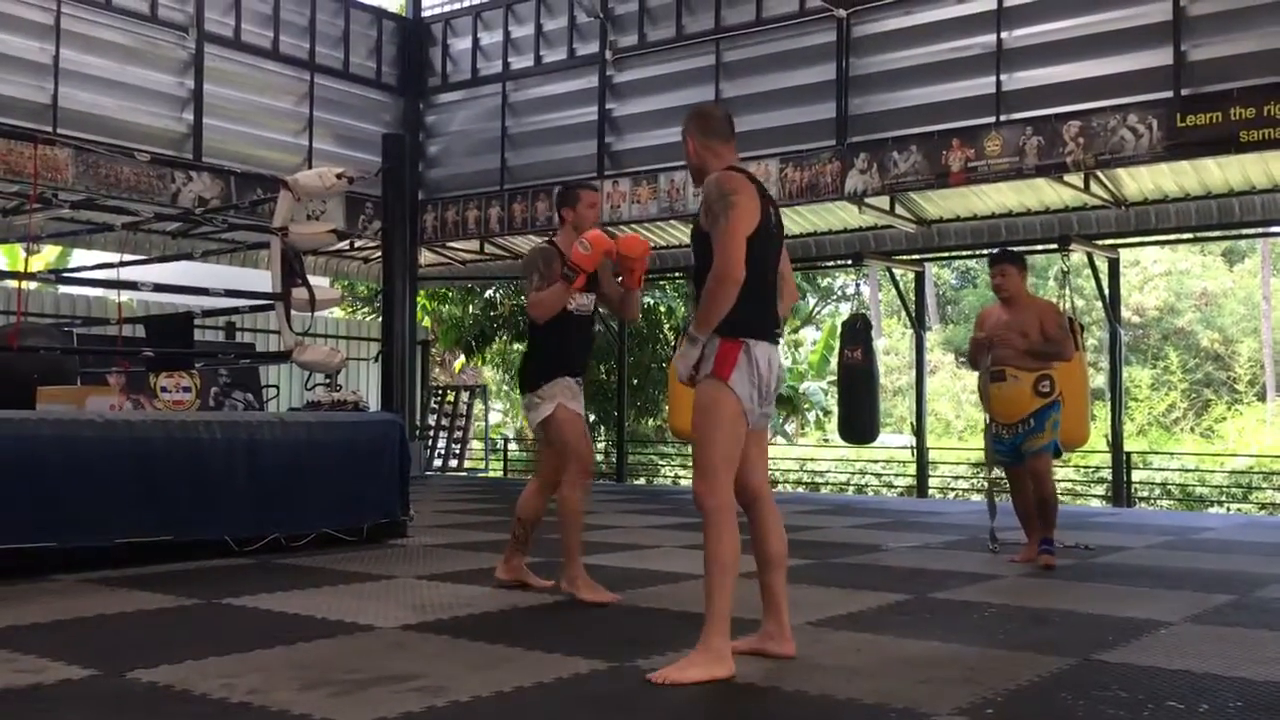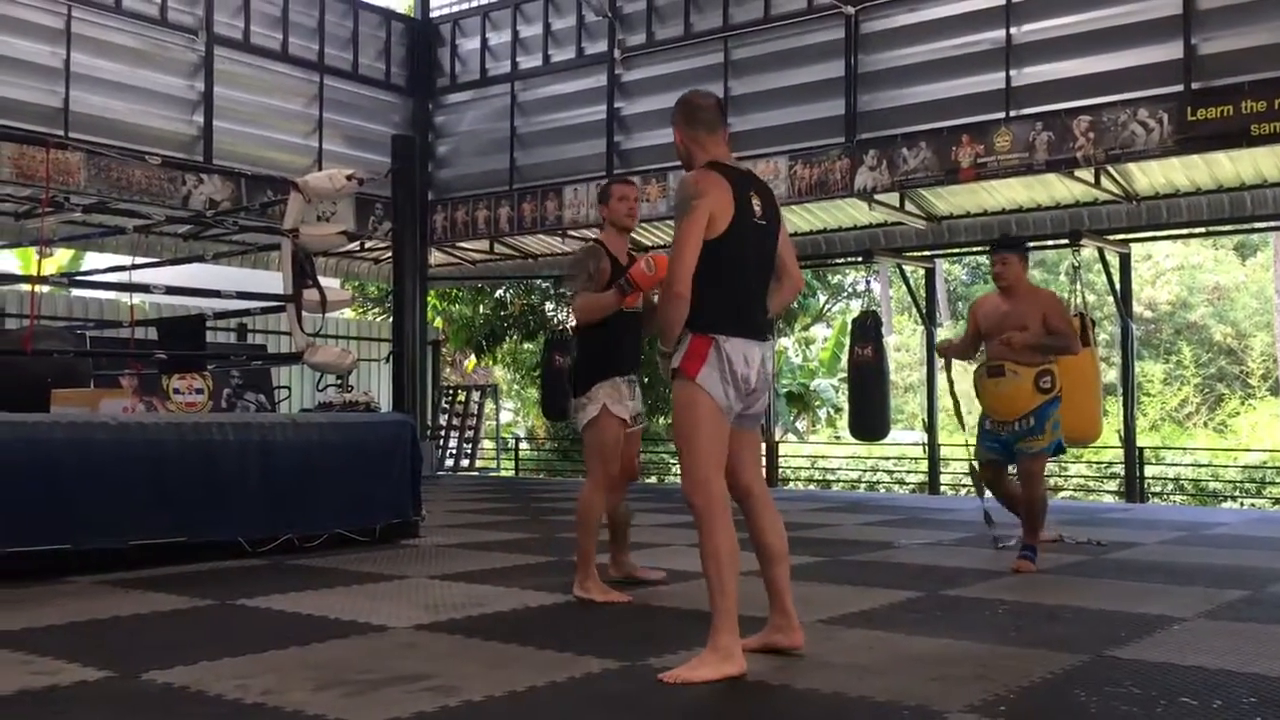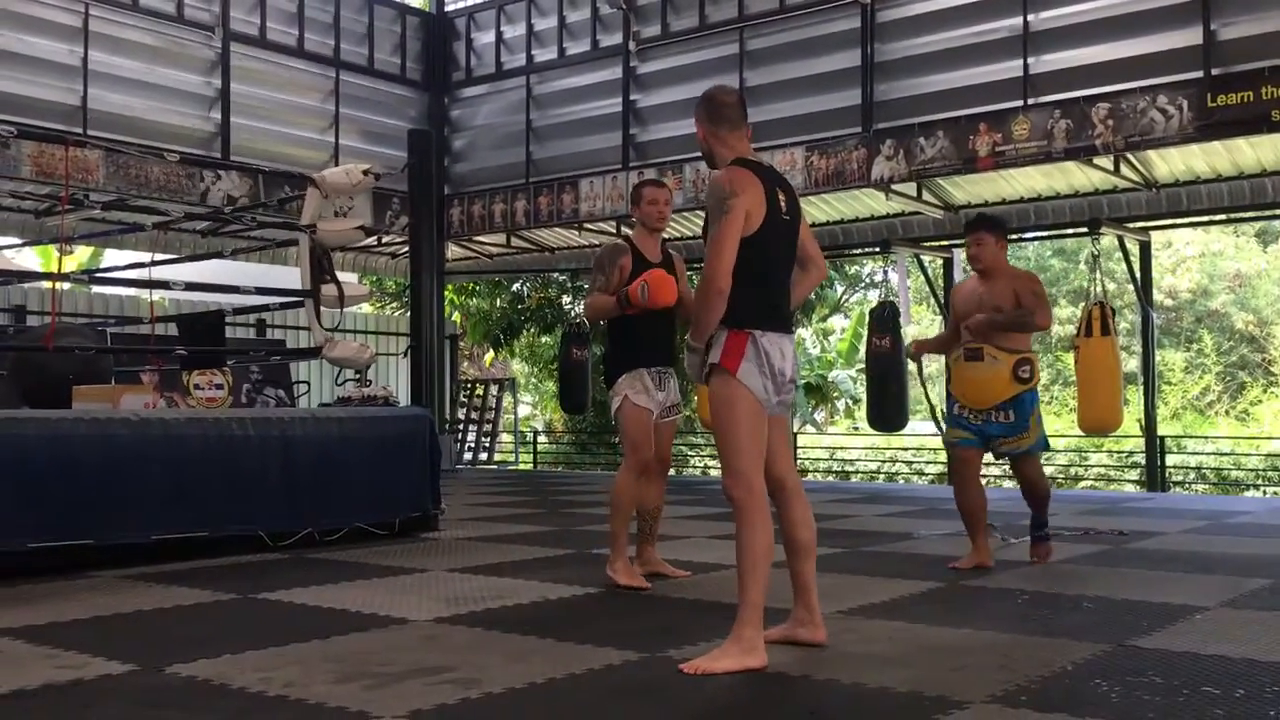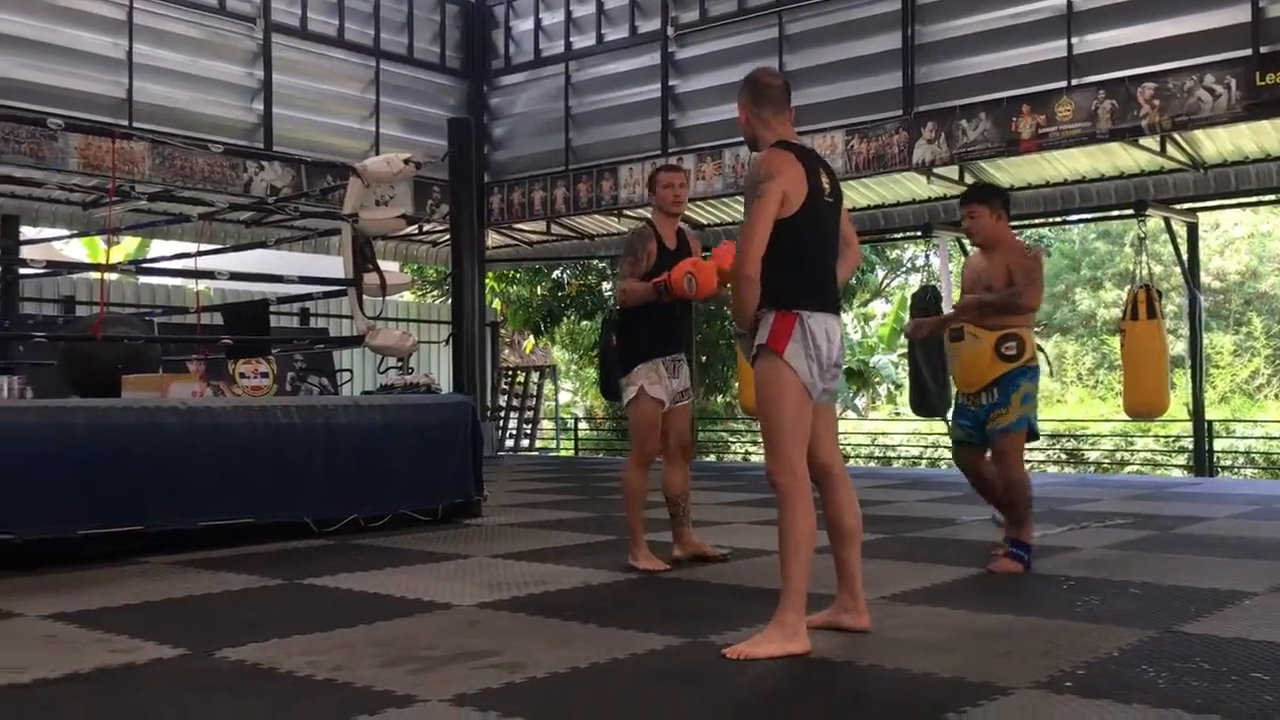
dt=0.5s
person 1, frame 1
left shoulder: (723, 186)
right shoulder: (758, 195)
left elbow: (728, 272)
right elbow: (787, 290)
left wrist: (694, 339)
left hip: (732, 353)
right hip: (759, 353)
left knee: (714, 497)
right knee: (755, 492)
left ankle: (714, 648)
right ankle: (776, 628)
person 1, frame 2
left shoulder: (699, 185)
right shoulder: (760, 192)
left elbow: (678, 285)
right elbow: (790, 279)
left wrist: (667, 345)
left hip: (711, 349)
right hip: (755, 351)
left knee: (706, 495)
right knee: (749, 488)
left ankle: (725, 647)
right ankle: (784, 623)
person 1, frame 3
left shoulder: (729, 183)
right shoulder: (778, 185)
left elbow: (717, 282)
right elbow: (814, 265)
left wrist: (696, 343)
left hip: (743, 345)
right hip: (777, 343)
left knee: (745, 488)
right knee: (782, 482)
left ankle: (747, 639)
right ankle: (807, 616)
person 1, frame 4
left shoulder: (769, 165)
right shoulder: (819, 167)
left elbow: (748, 266)
right elbow: (849, 248)
left wrist: (745, 325)
left hip: (789, 326)
right hip: (824, 324)
left knee: (788, 473)
right knee: (827, 467)
left ankle: (790, 624)
right ankle: (851, 602)
person 2, frame 1
left shoulder: (594, 259)
right shoulder: (544, 257)
left elbow: (629, 313)
right elbow: (539, 310)
left wrist: (632, 273)
right wrist: (574, 271)
left hip: (569, 379)
right hip: (546, 379)
left knee: (549, 476)
right knee: (581, 467)
left ankle: (512, 561)
right ankle: (575, 575)
person 2, frame 2
left shoulder: (633, 259)
right shoulder: (592, 256)
right elbow: (582, 311)
right wrist: (629, 286)
left hip: (626, 378)
right hip: (598, 379)
left knee: (626, 473)
right knee: (604, 475)
left ankle: (620, 559)
right ankle: (586, 577)
person 2, frame 3
left shoulder: (674, 261)
right shoulder: (617, 253)
left elbow: (689, 312)
right elbow: (591, 308)
right wrist: (628, 298)
left hip: (665, 371)
right hip: (629, 371)
left knee: (659, 465)
right knee: (638, 459)
left ankle: (646, 555)
right ankle: (617, 557)
person 2, frame 4
left shoulder: (690, 241)
right shoulder: (641, 238)
right elbow: (623, 293)
right wrist: (664, 286)
left hip: (676, 359)
right hip: (643, 360)
left knee: (681, 451)
right knee: (644, 454)
left ankle: (684, 539)
right ankle: (637, 547)
person 3, frame 1
left shoulder: (1044, 310)
right shoulder: (986, 316)
left elbow: (1066, 351)
right elbow: (976, 364)
left wrist: (1024, 345)
right wrist: (975, 349)
left hip: (1038, 403)
right hip: (1002, 408)
left knee: (1039, 471)
right knee: (1016, 477)
left ankle: (1046, 543)
right ankle: (1033, 542)
person 3, frame 2
left shoulder: (1046, 300)
right shoulder: (981, 306)
left elbow: (1073, 344)
right elbow: (969, 347)
left wrist: (1028, 340)
right wrist: (950, 348)
left hip: (1036, 400)
right hip: (996, 403)
left knee: (1031, 473)
right knee: (991, 474)
left ankle: (1029, 547)
right ankle: (1031, 524)
person 3, frame 3
left shoulder: (1022, 281)
right shoulder: (961, 289)
left elbow: (1042, 320)
left wrist: (990, 321)
right wrist: (923, 346)
left hip: (1012, 392)
right hip: (967, 394)
left knee: (1028, 470)
right knee: (961, 467)
left ankle: (1039, 527)
right ankle: (979, 549)
person 3, frame 4
left shoulder: (1022, 255)
right shoulder: (972, 262)
left elbow: (1029, 299)
left wrist: (979, 300)
right wrist: (929, 324)
left hip: (1011, 372)
right hip: (974, 376)
left knee: (1007, 455)
right knee: (967, 456)
left ankle: (1021, 545)
right ankle: (1015, 524)
